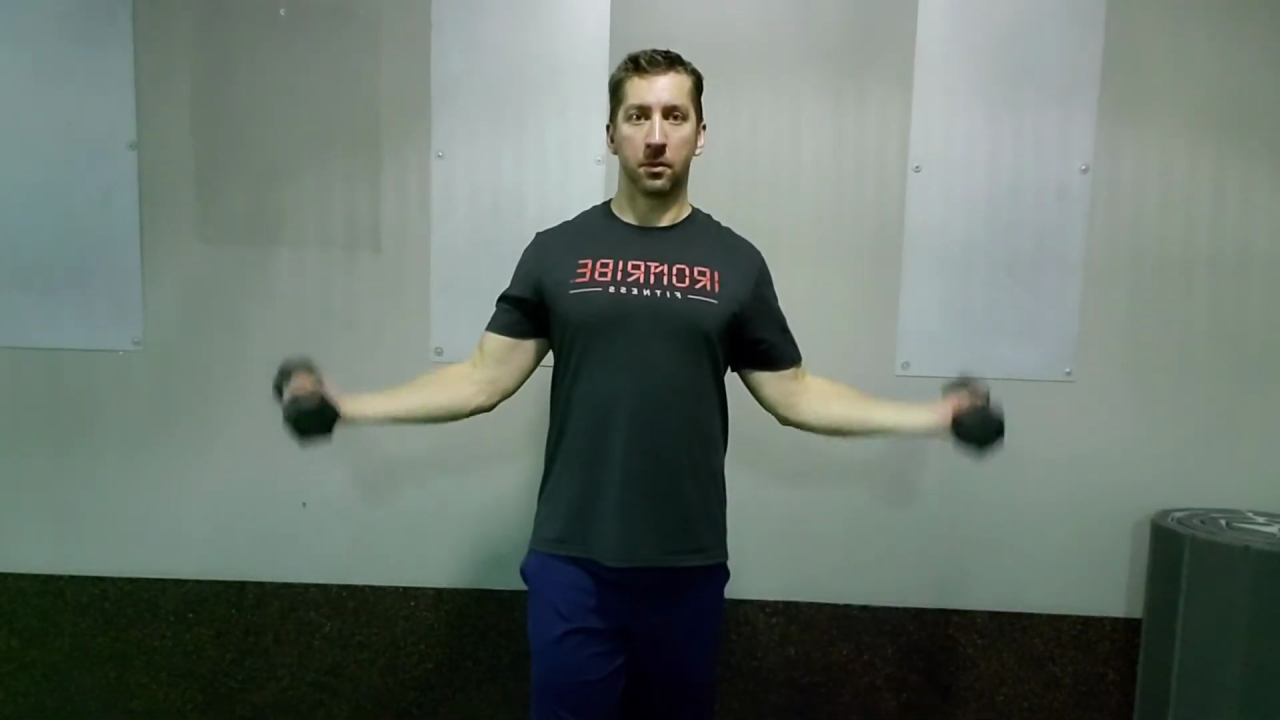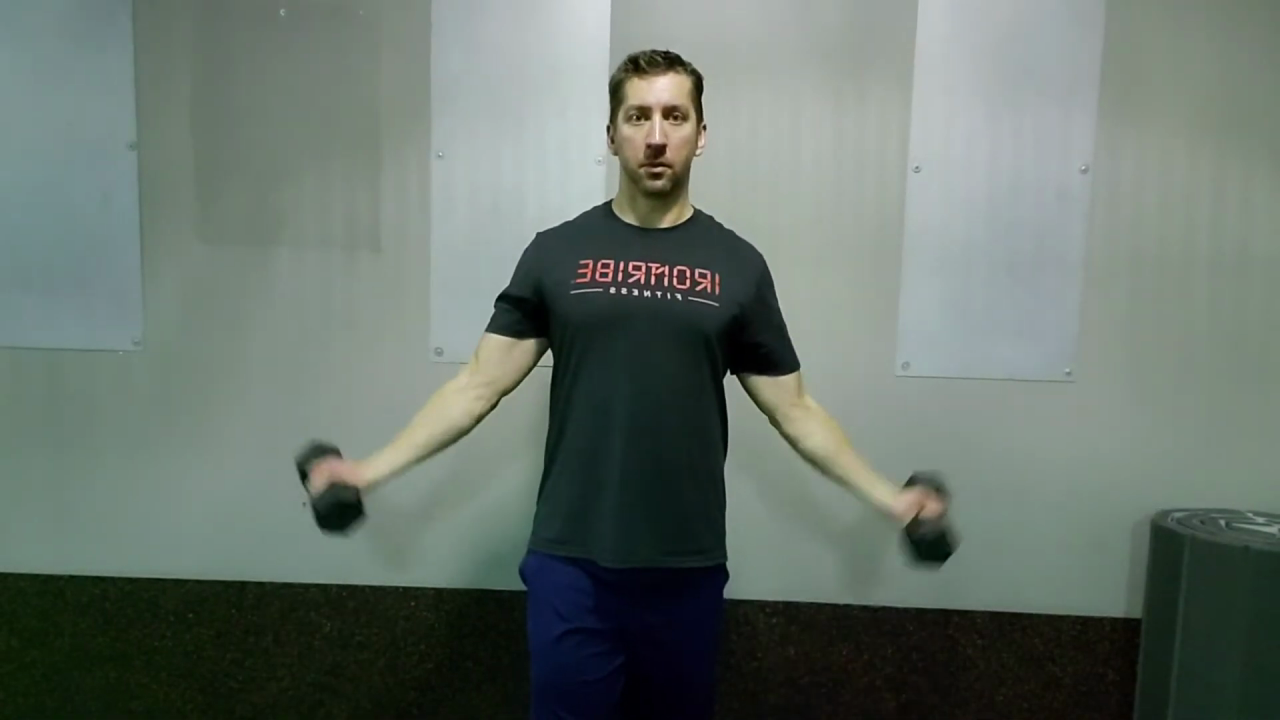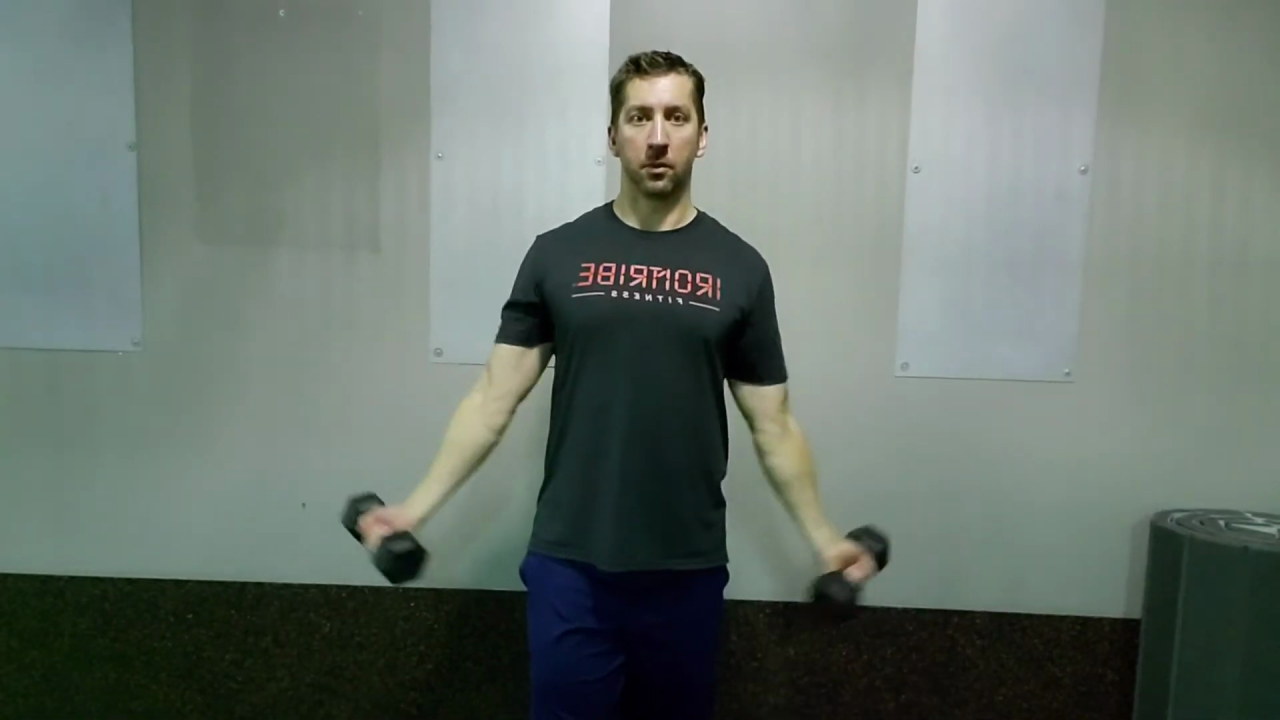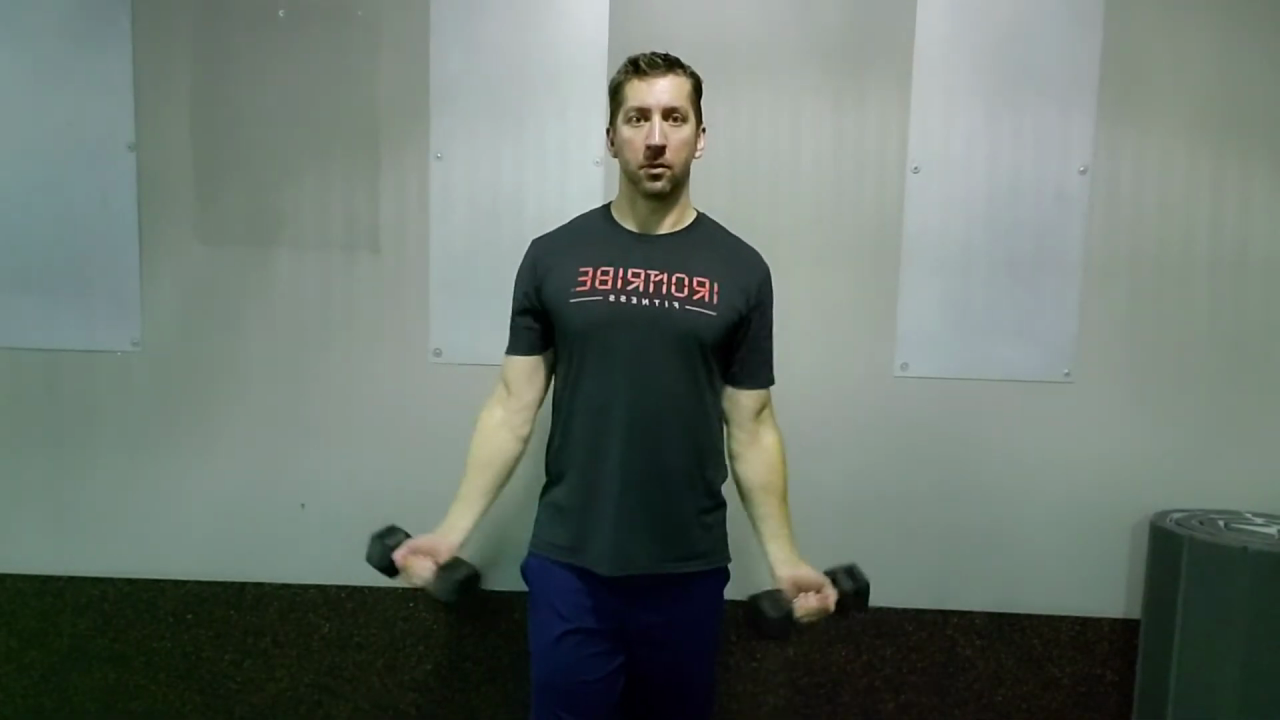
dt=0.2s
person 1, frame 1
left shoulder: (737, 261)
right shoulder: (556, 252)
left elbow: (793, 394)
right elbow: (484, 379)
left wrist: (925, 415)
right wrist: (351, 405)
left hip: (688, 559)
right hip: (572, 556)
person 1, frame 2
left shoulder: (737, 263)
right shoulder: (555, 252)
left elbow: (791, 405)
right elbow: (481, 381)
left wrist: (884, 494)
right wrist: (374, 466)
left hip: (687, 561)
right hip: (572, 557)
person 1, frame 3
left shoulder: (739, 266)
right shoulder: (557, 254)
left elbow: (771, 420)
right elbow: (495, 396)
left wrist: (822, 537)
right wrist: (418, 506)
left hip: (687, 564)
right hip: (571, 559)
person 1, frame 4
left shoulder: (740, 268)
right shoulder: (554, 256)
left elbow: (751, 427)
right elbow: (512, 407)
left wrist: (782, 556)
right wrist: (454, 529)
left hip: (688, 566)
right hip: (571, 561)
